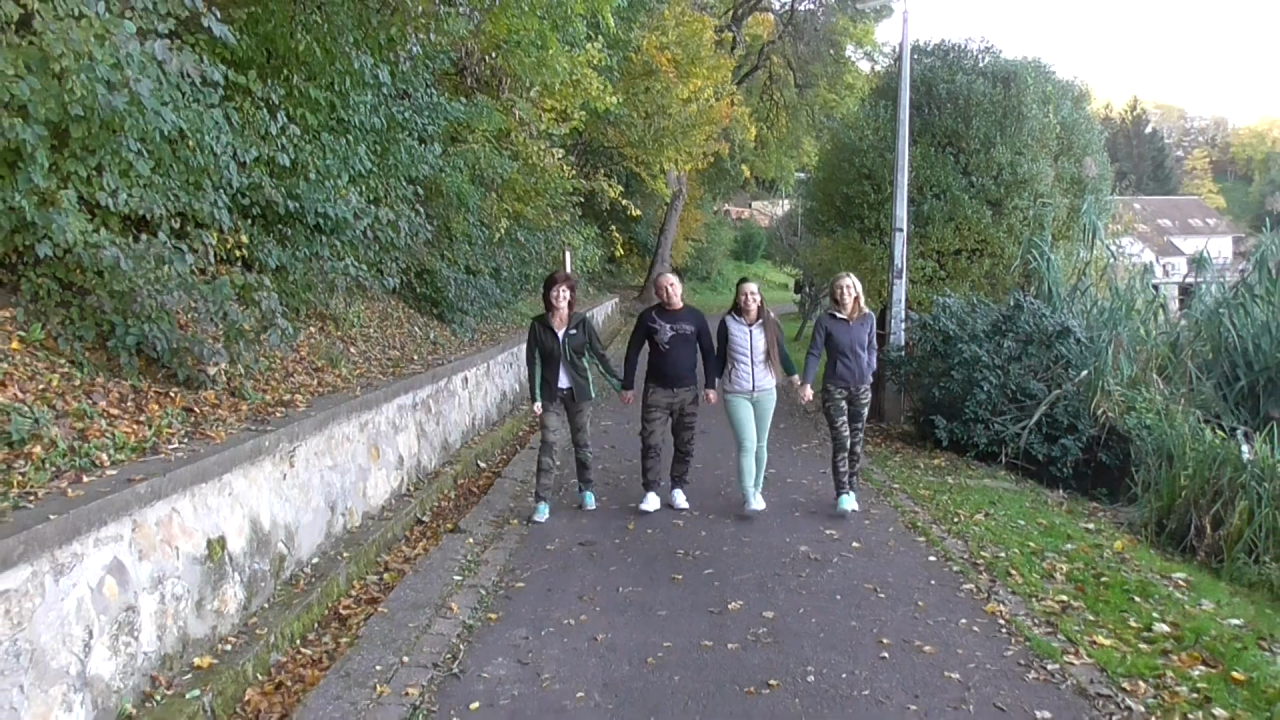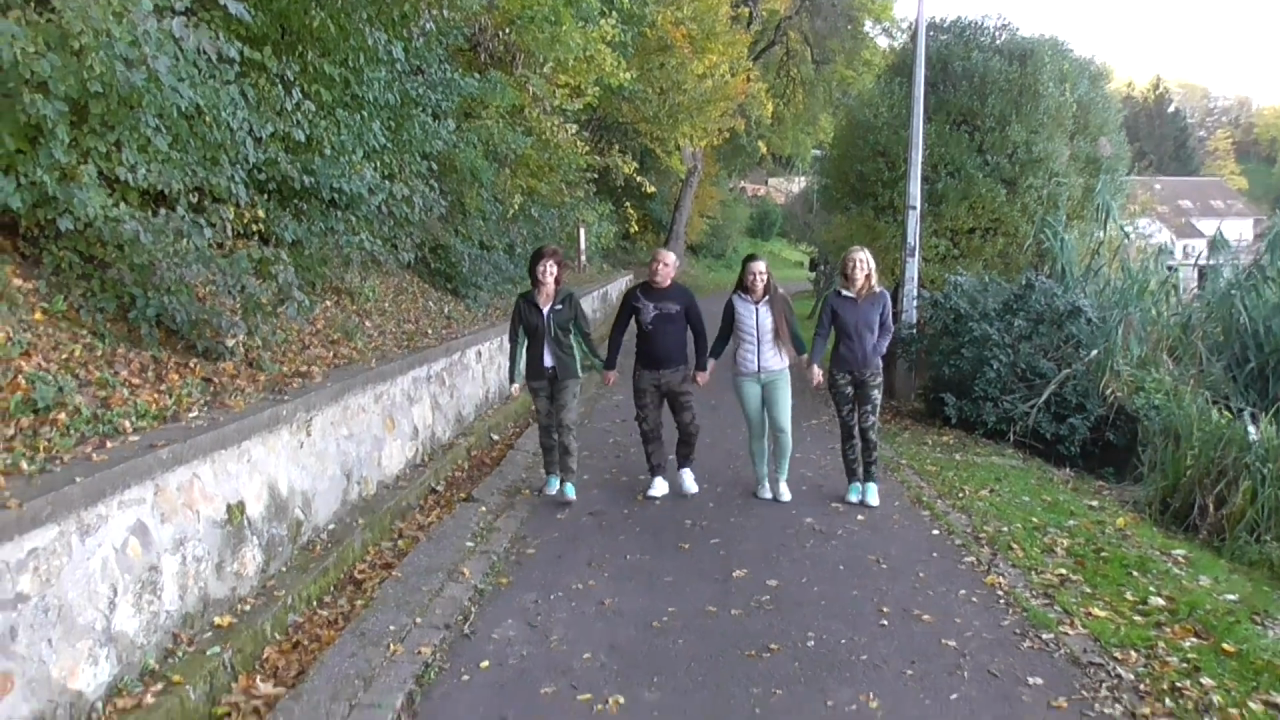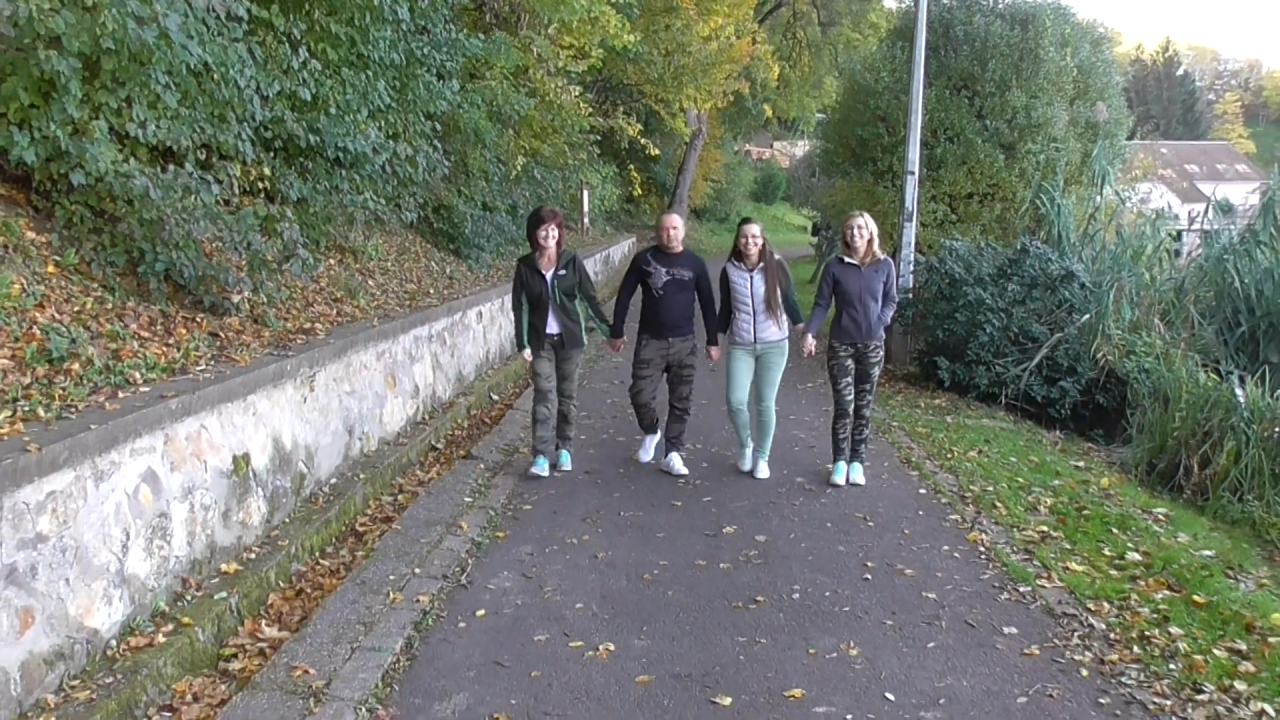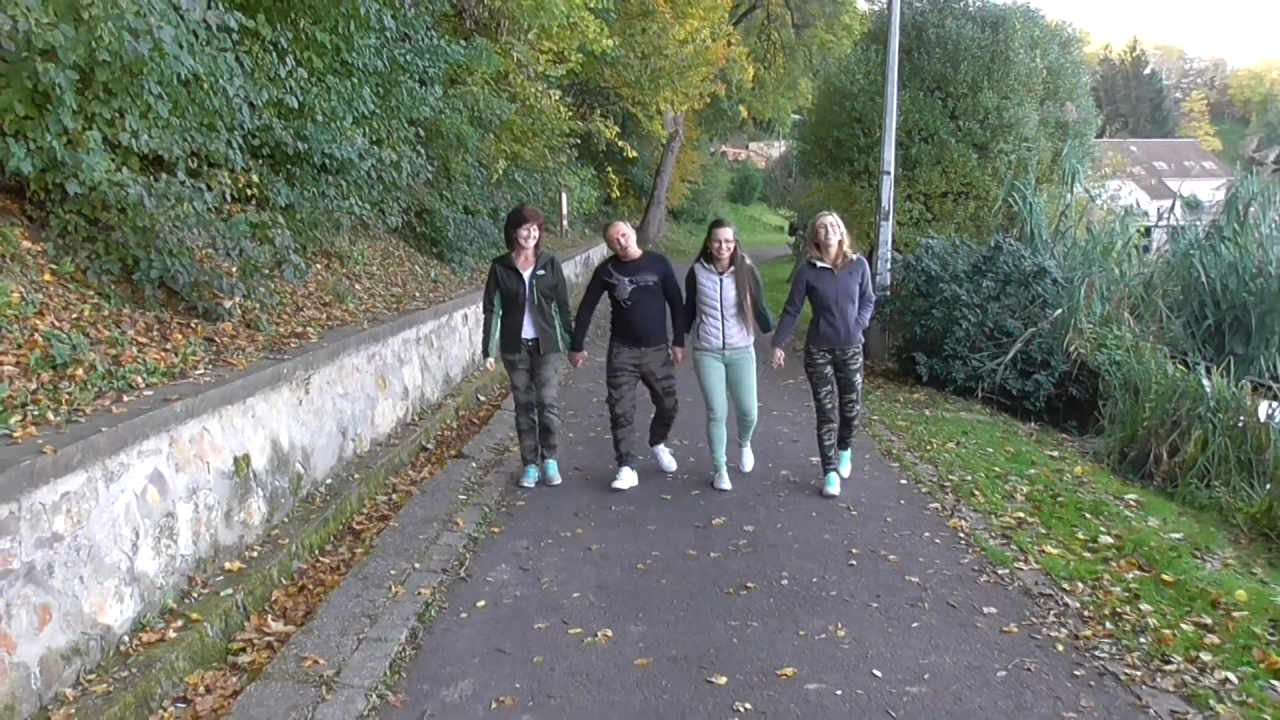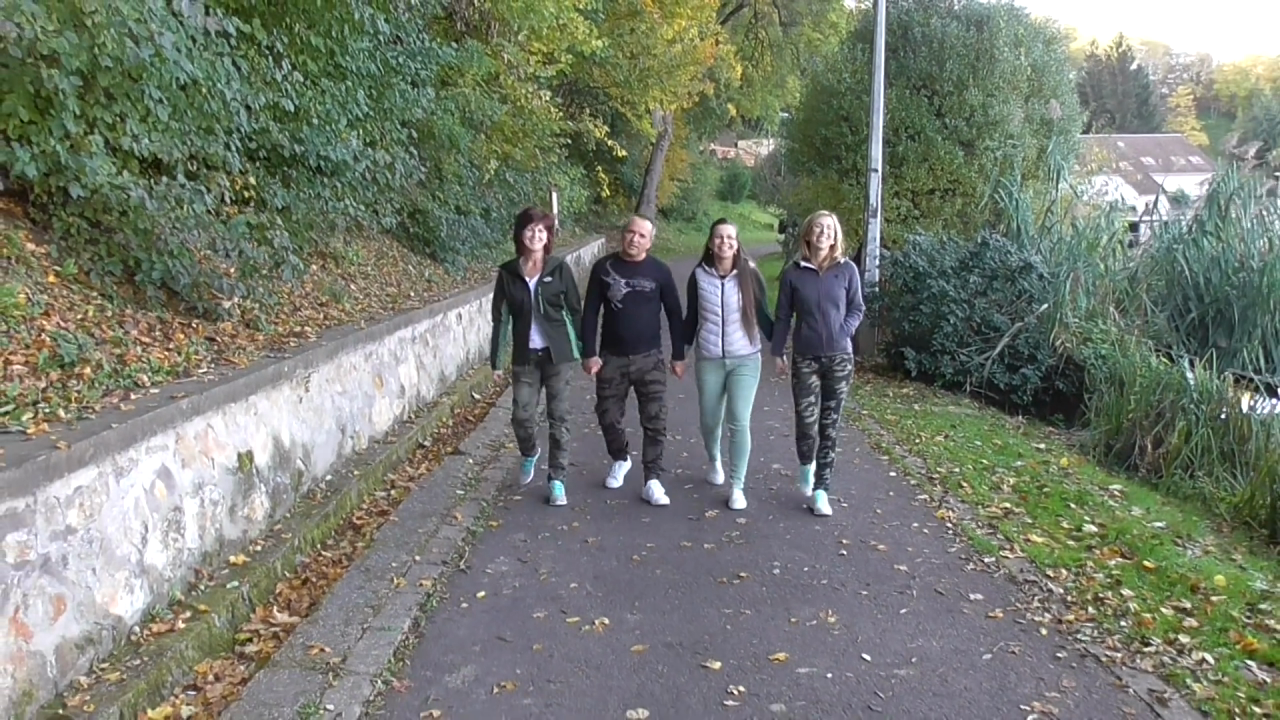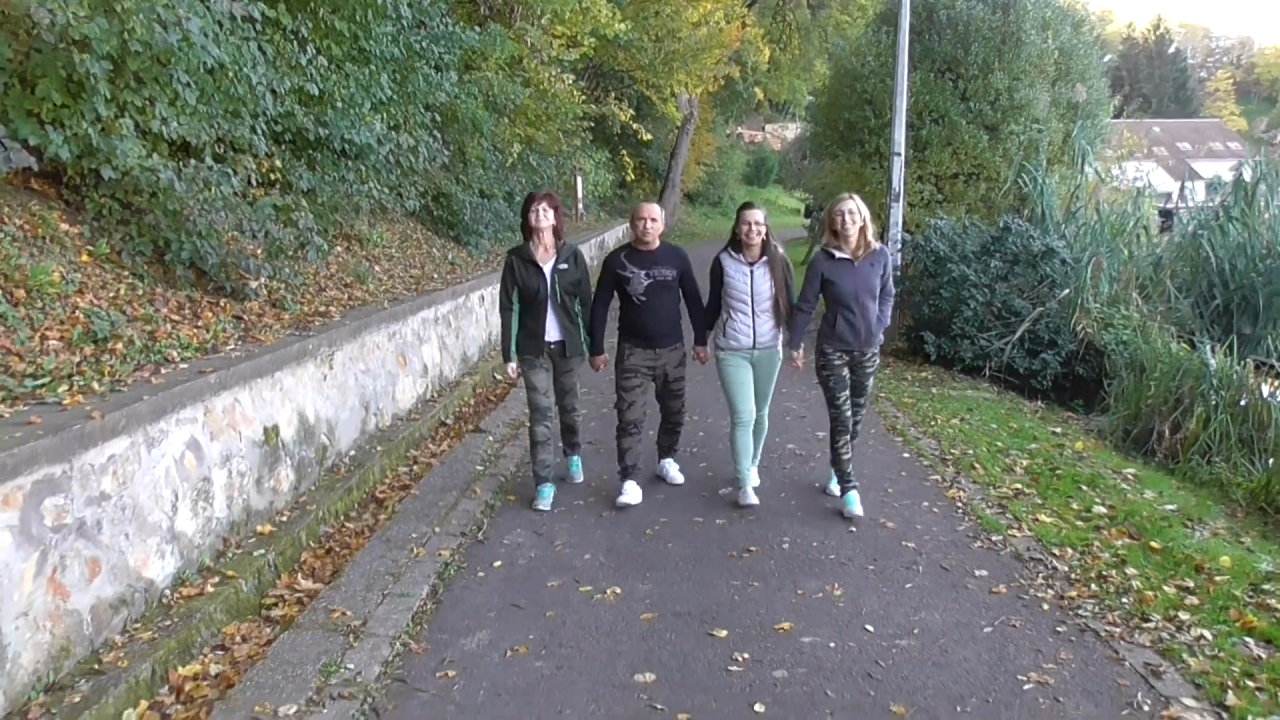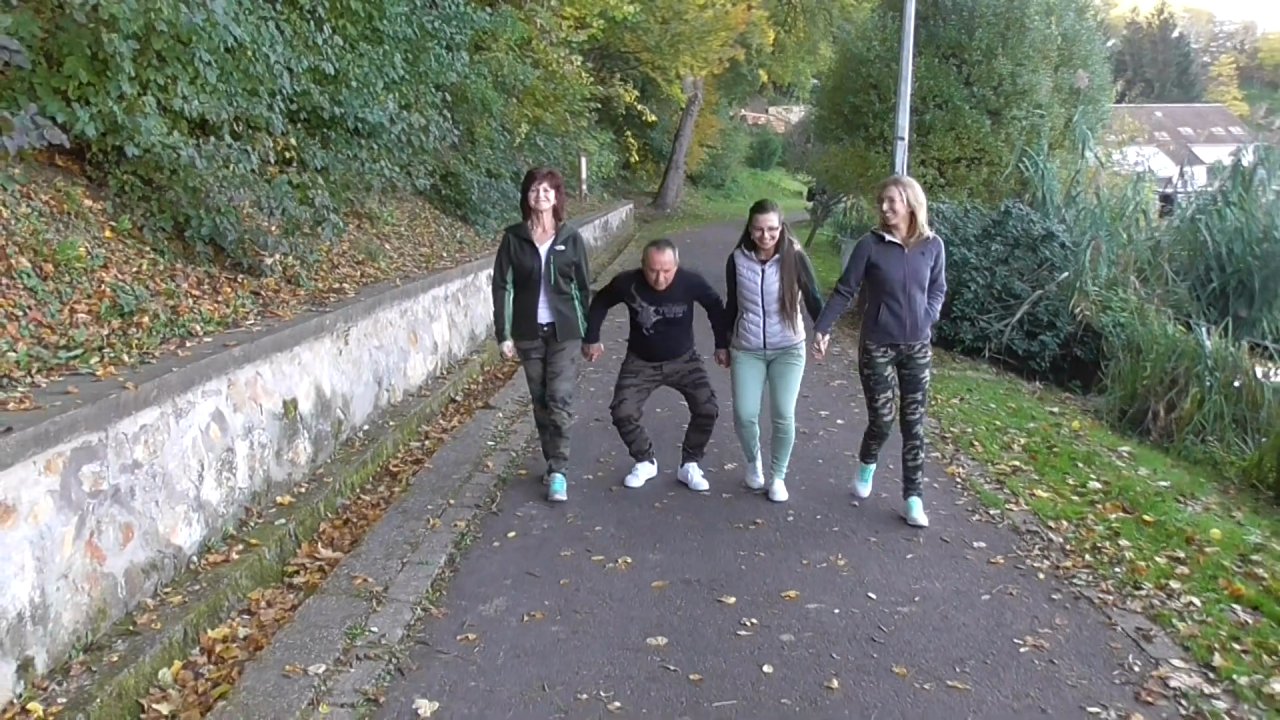
dt=0.7s
person 1, frame 1
left shoulder: (868, 318)
right shoulder: (825, 320)
right elbow: (814, 353)
left wrist: (869, 368)
right wrist: (806, 383)
left hip: (862, 388)
right hip: (834, 388)
left knee: (855, 443)
right knee: (841, 441)
left ankle: (851, 491)
right ankle: (842, 496)
person 1, frame 2
left shoulder: (881, 297)
right shoulder: (833, 299)
left elbow: (887, 330)
right elbow: (821, 333)
left wrist: (877, 351)
right wrist: (814, 363)
left hip: (871, 372)
right hip: (840, 372)
left knee: (868, 427)
right knee: (848, 429)
left ankle: (870, 483)
right ankle: (854, 482)
person 1, frame 3
left shoulder: (884, 265)
right shoulder: (835, 266)
left elbow: (891, 300)
right elbow: (822, 304)
left wrist: (880, 322)
right wrist: (809, 333)
left hip: (872, 345)
right hip: (841, 344)
left knee: (863, 406)
right knee: (844, 404)
left ankle: (856, 461)
right ankle: (839, 462)
person 1, frame 4
left shoulder: (858, 265)
right shoulder: (807, 271)
left elbow: (868, 301)
right elbow: (791, 310)
left wrist: (858, 325)
right wrist: (779, 345)
left hip: (851, 349)
right hip: (818, 350)
left knee: (851, 411)
right knee: (826, 413)
left ankle: (844, 449)
right ankle: (831, 472)
person 1, frame 5
left shoulder: (847, 270)
right shoulder: (793, 272)
left elbow: (857, 309)
right elbow: (783, 316)
left wrist: (842, 332)
right wrist: (778, 353)
left hip: (839, 357)
right hip: (804, 357)
left knee: (829, 425)
right knee: (806, 423)
left ankle: (820, 489)
right ankle: (806, 464)
person 1, frame 6
left shoulder: (880, 255)
right shoulder: (822, 262)
left elbow: (887, 295)
right elbow: (806, 306)
left wrist: (879, 326)
right wrist: (796, 345)
left hip: (868, 350)
right hip: (832, 351)
left knee: (855, 419)
right knee: (841, 421)
left ankle: (838, 471)
right ankle: (849, 490)
person 1, frame 7
left shoulder: (933, 245)
right shoulder: (870, 245)
left elbow: (938, 289)
right elbow: (845, 289)
left wrist: (928, 319)
right wrist: (822, 328)
left hip: (917, 346)
right hip: (877, 344)
left knee: (914, 423)
right knee: (881, 419)
left ankle: (912, 498)
right ankle: (867, 464)
person 2, frame 1
left shoulder: (582, 322)
right shoulder: (538, 325)
left elbow: (598, 355)
right elbow: (533, 362)
left wrist: (619, 384)
right wrist: (535, 397)
left hip: (579, 392)
right hip: (550, 395)
left knee: (582, 443)
right knee: (548, 445)
left ankle: (586, 490)
right ankle: (542, 503)
person 2, frame 2
left shoulder: (569, 299)
right shoulder: (524, 302)
left elbow: (583, 334)
right elbow: (516, 340)
left wrist: (601, 364)
right wrist: (513, 377)
left hip: (567, 372)
right hip: (538, 374)
left knee: (566, 425)
right knee: (546, 427)
left ankle: (568, 483)
right ankle: (552, 474)
person 2, frame 3
left shoulder: (572, 261)
right shoulder: (525, 266)
left elbow: (589, 298)
right elbow: (520, 307)
left wrist: (610, 331)
right wrist: (522, 343)
left hip: (570, 338)
right hip: (540, 340)
left knee: (567, 395)
right knee: (543, 394)
left ankle: (563, 448)
right ankle: (541, 456)
person 2, frame 4
left shoulder: (549, 263)
right shoulder: (500, 267)
left elbow: (563, 305)
right elbow: (491, 310)
left wrist: (573, 343)
right wrist: (488, 349)
left hip: (546, 344)
right hip: (515, 346)
left knee: (547, 402)
right knee: (524, 406)
left ankle: (549, 459)
right ankle: (531, 463)
person 2, frame 5
left shoulder: (559, 269)
right shoulder: (508, 273)
left elbow: (575, 311)
right elbow: (500, 318)
left wrist: (585, 352)
right wrist: (495, 360)
left hip: (559, 354)
right hip: (525, 356)
left knee: (558, 416)
right knee: (521, 417)
left ankle: (556, 480)
right ankle: (529, 455)
person 2, frame 6
left shoulder: (572, 256)
right shoulder: (516, 259)
left elbow: (586, 302)
right elbow: (508, 308)
left wrist: (594, 345)
right wrist: (508, 354)
left hip: (568, 346)
right hip: (533, 349)
left knee: (569, 406)
right knee: (541, 413)
left ankle: (572, 455)
right ankle: (544, 484)
person 2, frame 7
left shoulder: (571, 238)
right shoulder: (513, 238)
left elbow: (583, 287)
right elbow: (501, 286)
left wrist: (589, 332)
right wrist: (503, 333)
left hip: (564, 331)
right hip: (528, 332)
left knee: (560, 400)
right knee: (541, 401)
left ankle: (558, 473)
right ankle: (552, 462)
person 3, frame 1
left shoulder: (770, 323)
right shoulder: (728, 323)
left elbow: (782, 355)
right elbow: (720, 356)
left wrist: (799, 384)
left hip: (765, 393)
right hip: (736, 394)
left knee: (759, 444)
right knee: (747, 444)
left ankle: (757, 491)
right ankle: (748, 499)
person 3, frame 2
left shoulder: (779, 299)
right shoulder: (735, 302)
left elbow: (793, 333)
right elbow: (723, 336)
right wrist: (708, 367)
left hip: (777, 374)
right hip: (745, 376)
left knee: (782, 428)
right knee: (757, 430)
left ankle: (781, 481)
right ankle: (762, 482)
person 3, frame 3
left shoulder: (776, 266)
right shoulder: (729, 270)
left elbow: (789, 301)
right elbow: (725, 308)
left hip: (774, 345)
right hip: (740, 346)
left knee: (765, 404)
right knee: (735, 402)
left ankle: (762, 459)
right ankle: (745, 445)
person 3, frame 4
left shoulder: (746, 270)
right shoulder: (697, 272)
left elbow: (759, 307)
right elbow: (690, 309)
left hip: (741, 351)
right hip: (706, 353)
left knee: (748, 410)
right knee: (716, 413)
left ankle: (744, 445)
right ankle: (720, 470)
person 3, frame 5
left shoulder: (750, 274)
right shoulder: (698, 276)
left elbow: (763, 314)
right elbow: (691, 317)
left hip: (745, 360)
right hip: (709, 360)
left knee: (739, 423)
right knee: (710, 421)
left ankle: (737, 487)
right ankle: (714, 460)
person 3, frame 6
left shoulder: (778, 261)
right shoulder: (723, 262)
left elbow: (789, 304)
right elbow: (713, 304)
left hip: (768, 350)
right hip: (731, 351)
left knee: (759, 414)
right knee: (742, 416)
left ankle: (752, 464)
right ankle: (745, 485)
person 3, frame 7
left shoulder: (795, 258)
right shoulder: (737, 259)
left elbow: (813, 300)
left hip: (788, 350)
right hip: (747, 350)
left knee: (783, 416)
right knee: (744, 416)
left ankle: (777, 476)
right ankle: (753, 461)
person 4, frame 1
left shoulder: (695, 317)
right shoulder: (648, 316)
left elbow: (708, 352)
right elbow: (633, 351)
left wrist: (710, 385)
right wrist: (627, 385)
left hip: (687, 391)
right hip: (656, 390)
left knee: (685, 445)
right knee: (651, 442)
left ankle: (677, 489)
right ankle: (651, 494)
person 4, frame 2
left shoulder: (684, 296)
right shoulder: (634, 295)
left elbow: (699, 332)
right elbow: (618, 330)
left wrist: (701, 367)
right wrist: (610, 365)
left hip: (677, 372)
right hip: (645, 373)
left knee: (688, 425)
right knee: (649, 429)
left ankle: (685, 469)
right ankle: (658, 478)
person 4, frame 3
left shoulder: (695, 263)
right shoulder: (644, 259)
left elbow: (707, 303)
right elbow: (624, 295)
left wrist: (713, 341)
right wrist: (617, 333)
left hip: (684, 343)
right hip: (650, 341)
left knee: (681, 402)
right knee: (641, 396)
left ankle: (672, 455)
right ankle: (651, 432)
person 4, frame 4
left shoulder: (658, 263)
right shoulder: (606, 270)
left elbow: (676, 303)
right elbow: (587, 308)
left wrist: (678, 341)
right wrist: (577, 346)
left hip: (657, 350)
right hip: (622, 351)
left knee: (668, 406)
right knee: (621, 412)
left ankle: (658, 443)
right ankle: (626, 469)
person 4, frame 5
left shoulder: (659, 271)
right shoulder: (603, 268)
left elbow: (674, 314)
right elbow: (590, 312)
left wrist: (678, 355)
right wrist: (590, 353)
left hip: (649, 357)
right hip: (612, 357)
left knee: (654, 421)
right knee: (608, 418)
left ankle: (652, 482)
right ankle: (620, 460)
person 4, frame 6
left shoulder: (677, 256)
right shoulder: (616, 260)
left elbow: (693, 299)
right elbow: (600, 306)
left wrist: (701, 340)
right wrist: (597, 349)
left hip: (672, 350)
right hip: (633, 351)
left knee: (673, 411)
right knee: (630, 418)
left ankle: (666, 459)
right ankle: (630, 482)
person 4, frame 7
left shoulder: (691, 282)
right shoulder: (626, 283)
left elbow: (715, 307)
right elbow: (600, 303)
left wrist: (722, 345)
right wrist: (592, 338)
left hip: (682, 359)
right hip: (641, 361)
left knee: (707, 408)
right knee: (623, 412)
left ankle: (689, 465)
right ankle: (645, 461)
